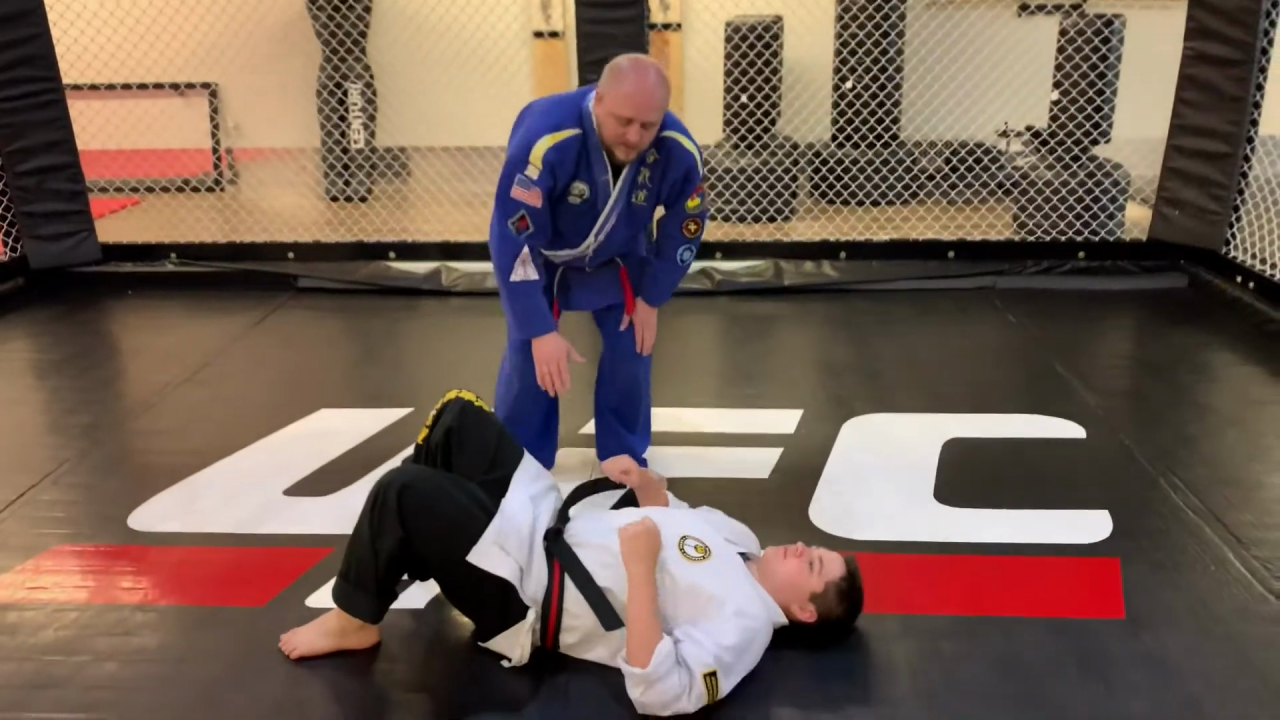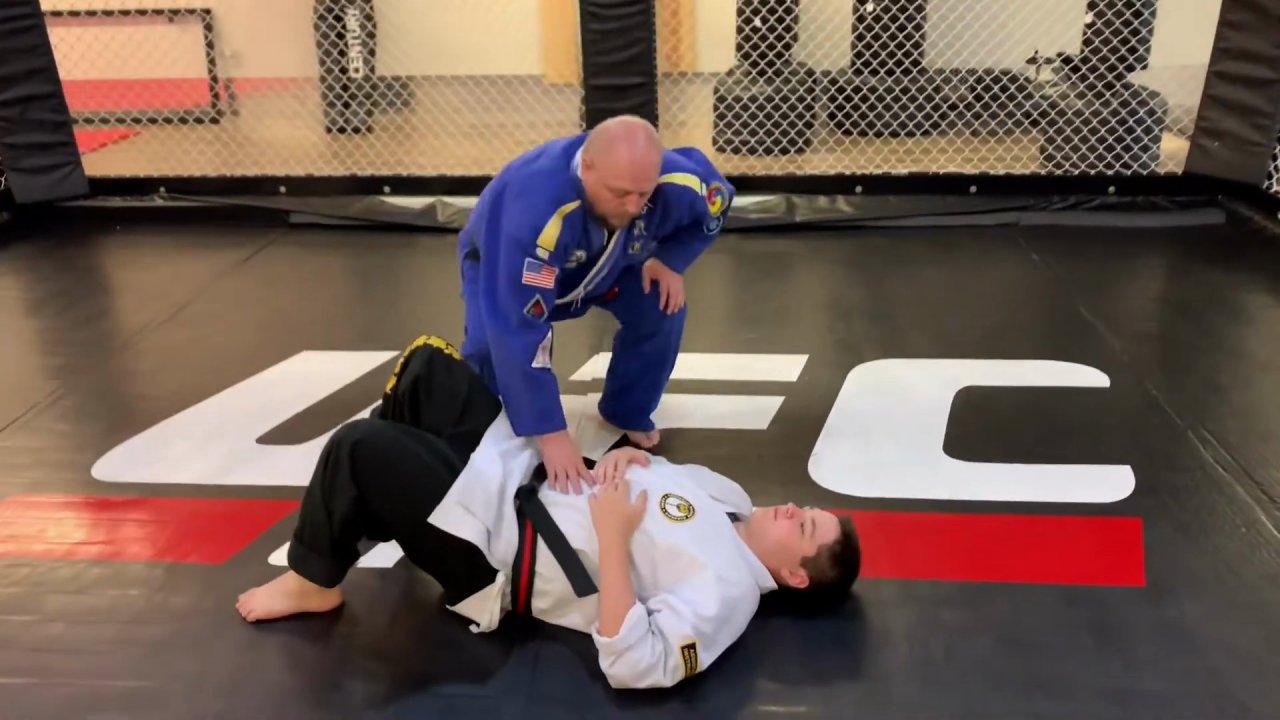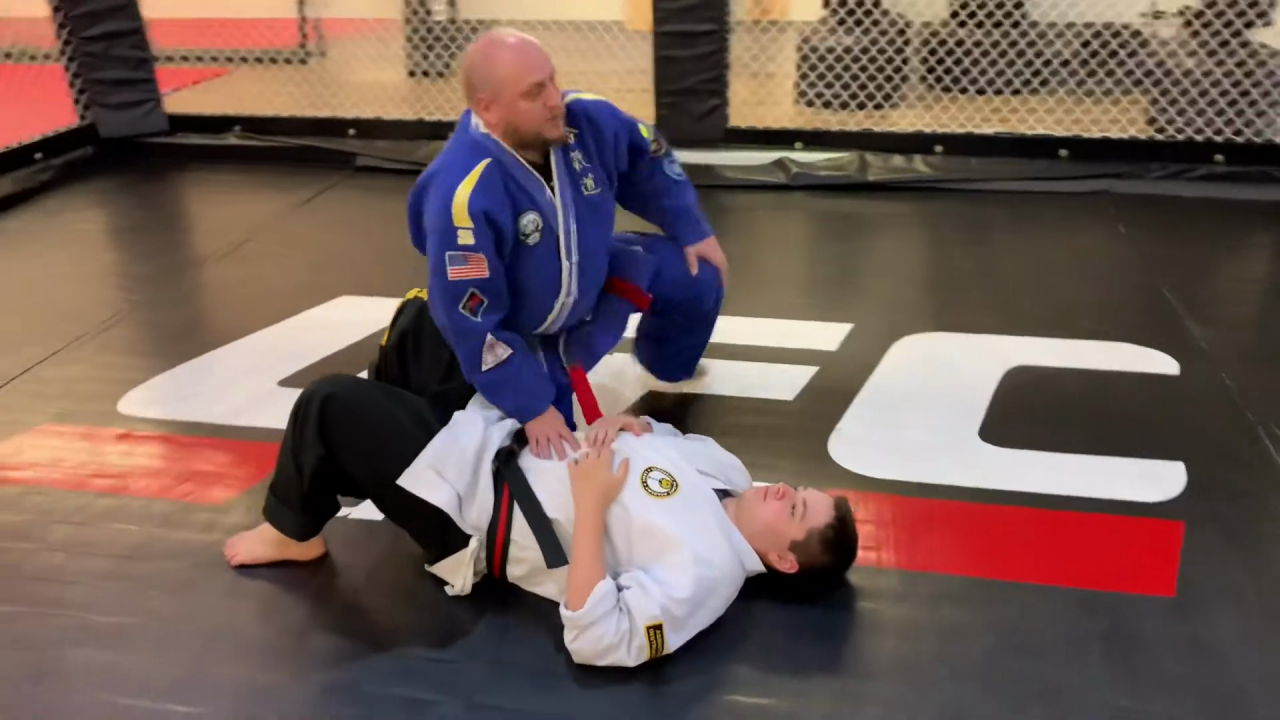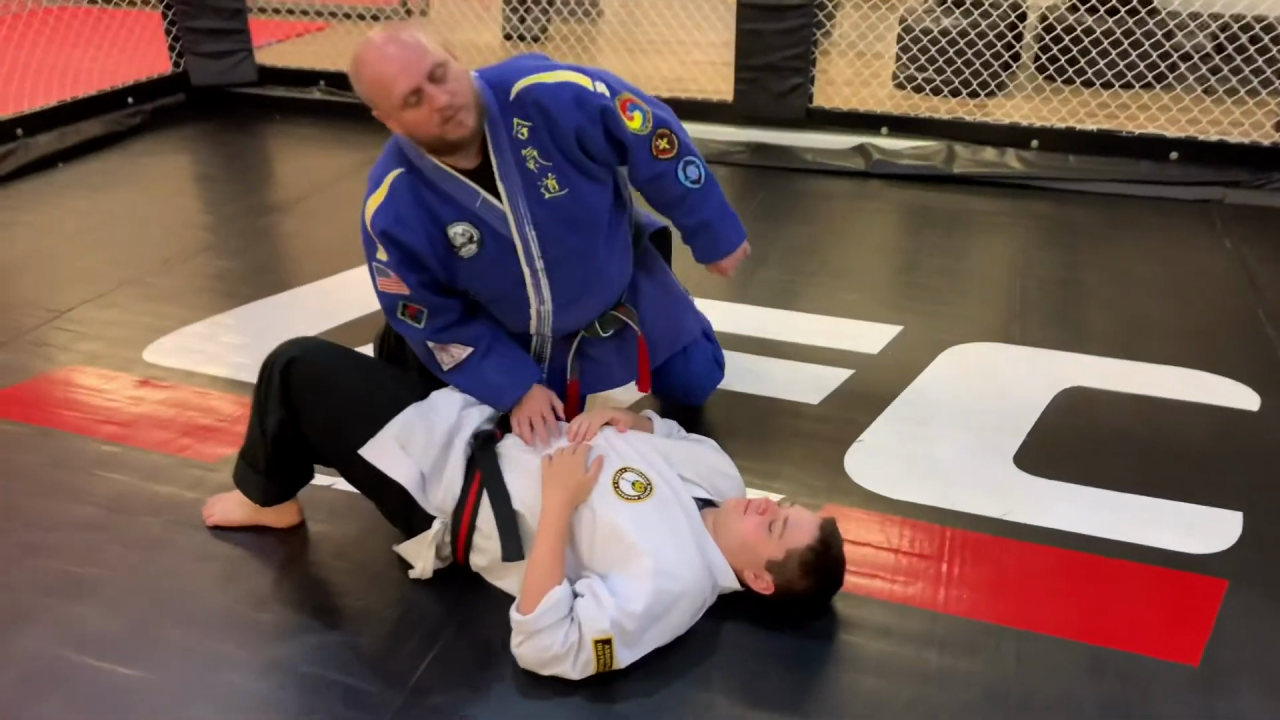
dt=0.7s
person 1, frame 1
left shoulder: (744, 622)
right shoulder: (741, 541)
right elbow: (675, 518)
left wrist: (641, 570)
right wrist: (642, 479)
left hip: (523, 596)
right hip: (551, 521)
left knee: (402, 492)
right knee: (459, 416)
left ankle: (354, 621)
right ankle: (400, 551)
person 1, frame 2
left shoulder: (727, 591)
right shoulder: (731, 501)
left elbow: (632, 665)
right elbow: (659, 477)
left wrist: (612, 535)
right wrist: (629, 456)
left hip: (493, 551)
right hip: (523, 475)
left knee: (355, 449)
right knee: (429, 363)
left ankle: (314, 582)
right ankle: (372, 503)
person 1, frame 3
left shoulder: (706, 571)
right shoulder: (726, 472)
left elbow: (594, 641)
right elbow: (662, 440)
left wrist: (590, 506)
right wrist: (626, 423)
left hip: (472, 509)
right hip: (511, 435)
left knee: (329, 404)
left ankle: (292, 534)
right ankle: (368, 443)
person 1, frame 4
left shoulder: (670, 583)
right shoulder: (719, 476)
left elbow: (544, 647)
right elbow: (668, 432)
left wrist: (558, 502)
right wrist: (625, 419)
left hip: (449, 489)
right hip: (498, 425)
left knee: (297, 367)
left ankle: (264, 499)
right ankle: (393, 393)
person 2, frame 1
left shoulder: (679, 152)
right shoulder: (546, 137)
left elbow: (683, 231)
right elbow: (512, 237)
left wrist: (651, 298)
right wrist: (540, 329)
left hip: (616, 259)
right hip: (541, 257)
left knee: (632, 349)
right knee: (528, 360)
left ankle: (624, 456)
person 2, frame 2
left shoulder: (671, 183)
right shoulder: (535, 210)
left elbow: (715, 194)
right elbow: (521, 329)
left wrist: (670, 261)
right wrist: (550, 432)
right hip: (502, 266)
left knee: (660, 310)
right knee: (487, 348)
left ankle: (627, 412)
person 2, frame 3
left shoulder: (583, 118)
right shoulder: (464, 197)
left elbow: (648, 159)
right elbow: (471, 322)
left wrist: (694, 230)
right wrist: (531, 409)
right hip: (519, 335)
left knee: (698, 276)
right knee: (550, 452)
left ankle: (668, 362)
person 2, frame 4
left shoulder: (545, 96)
right shoulder: (393, 207)
left elbow: (655, 144)
right elbow: (440, 323)
left wrist: (716, 236)
right wrist: (514, 390)
left hip: (626, 291)
right hip: (528, 346)
left knee: (694, 385)
right knee: (541, 448)
